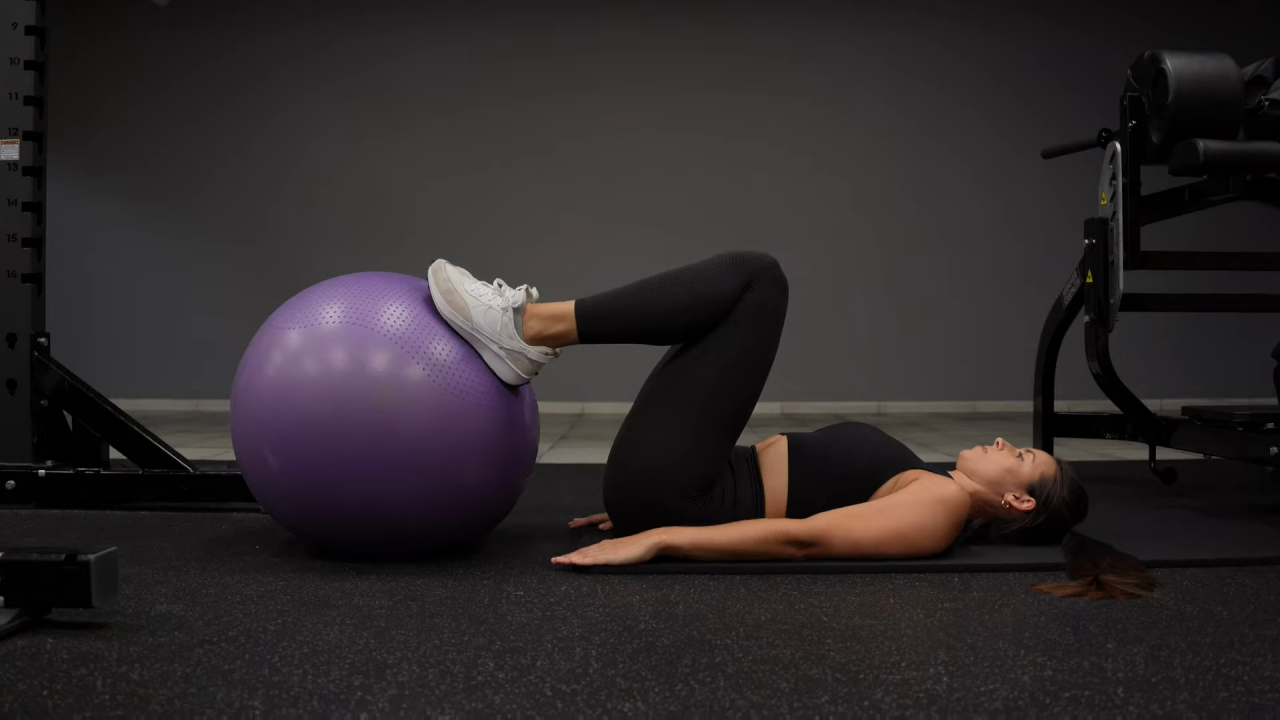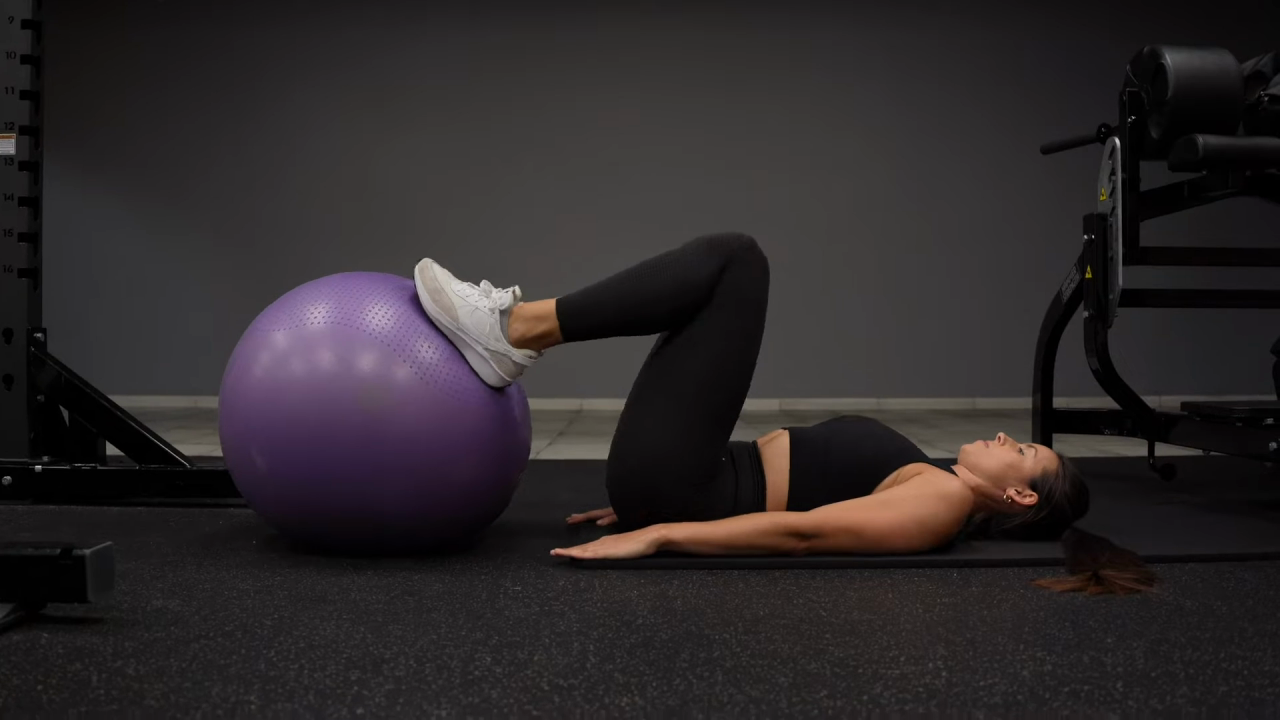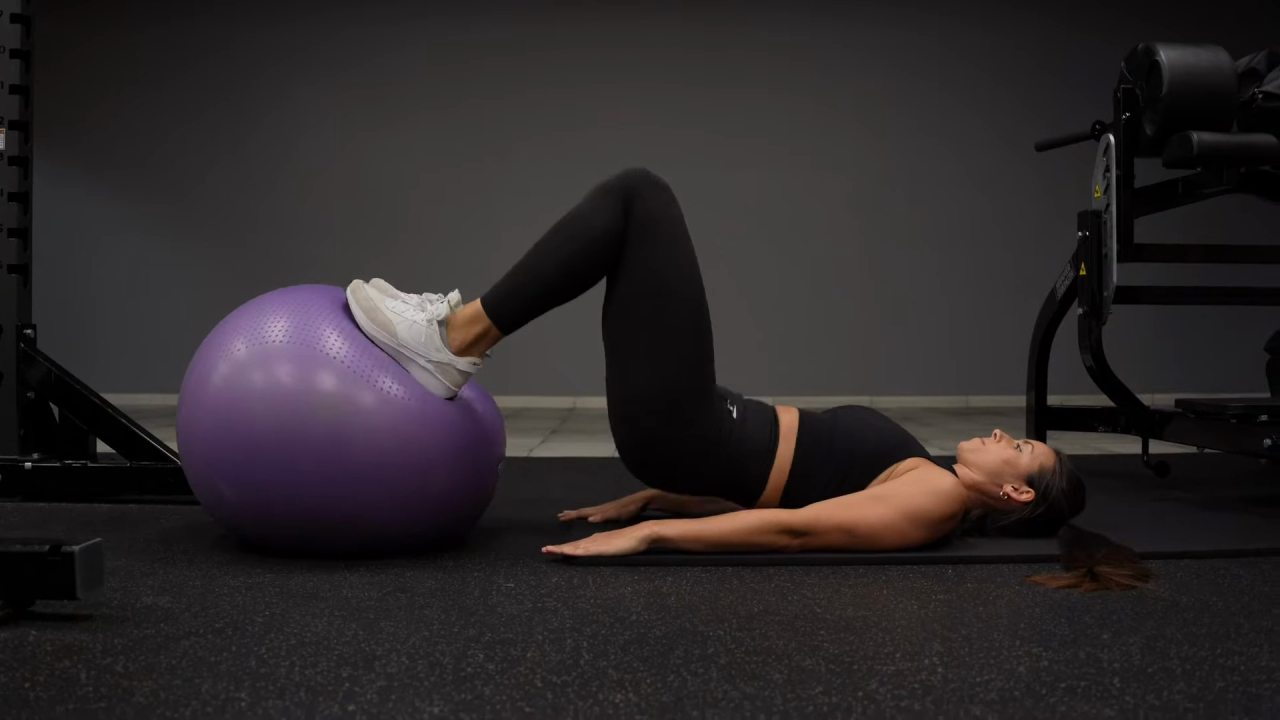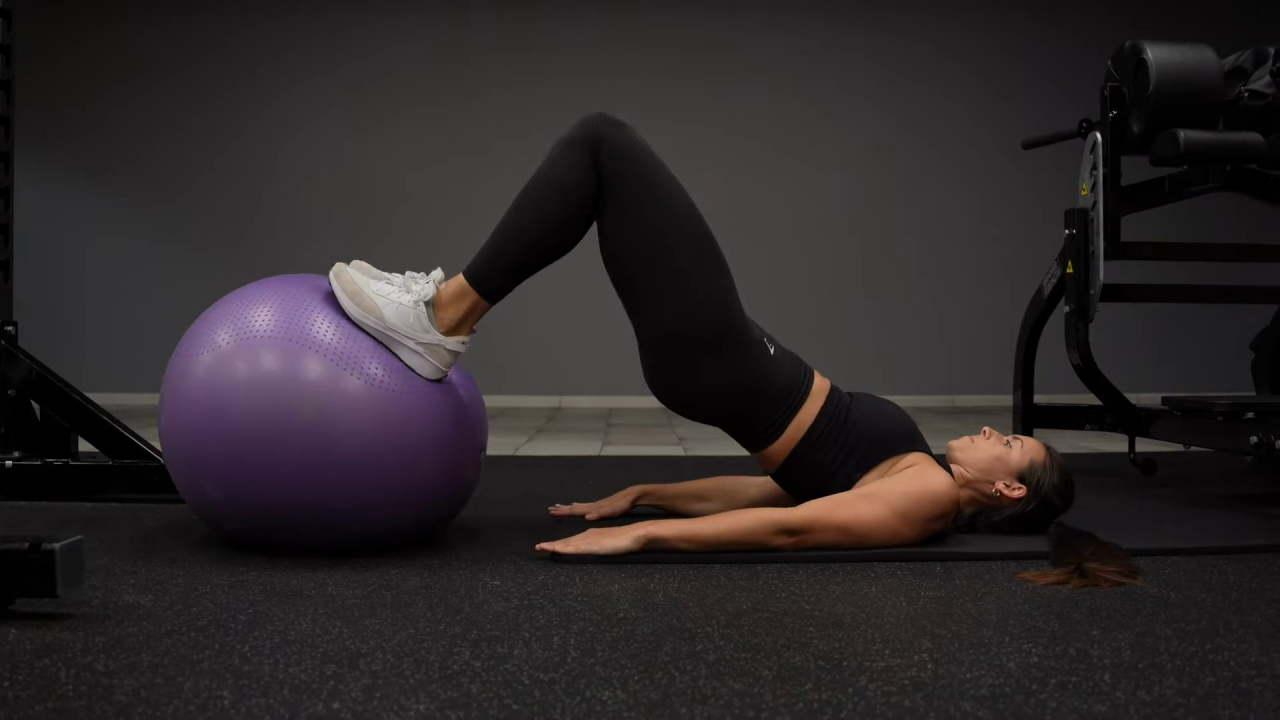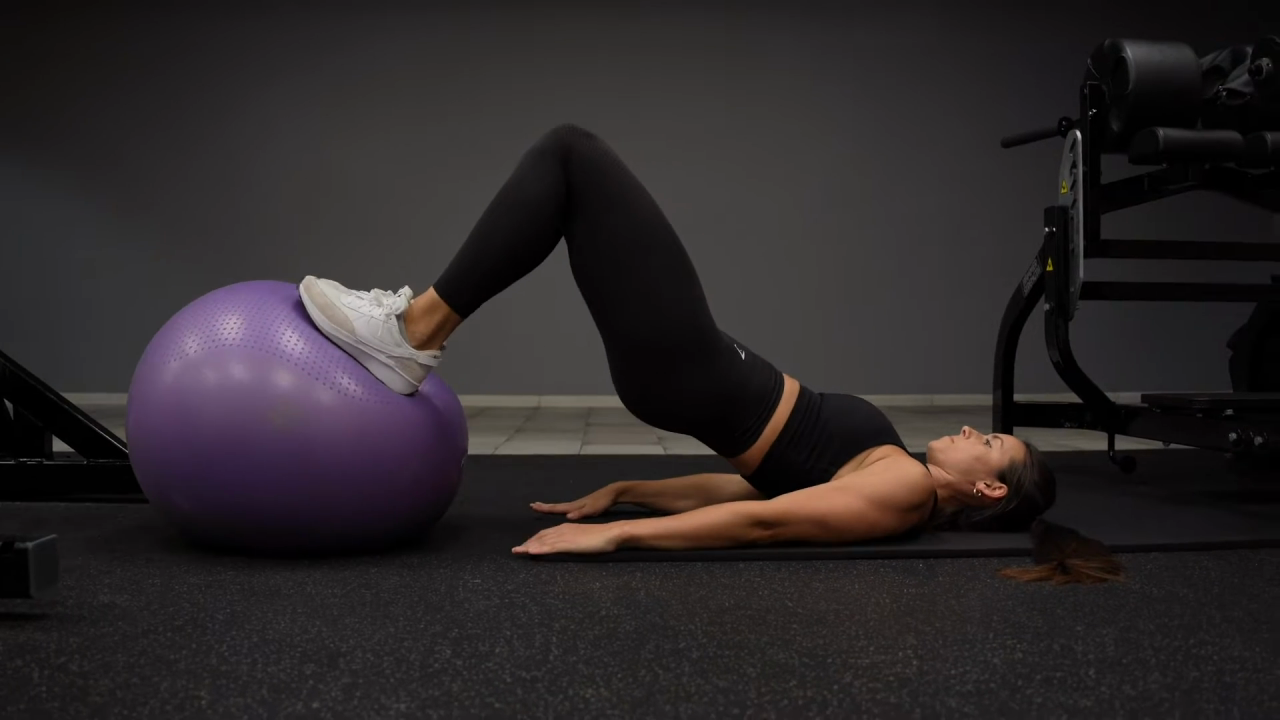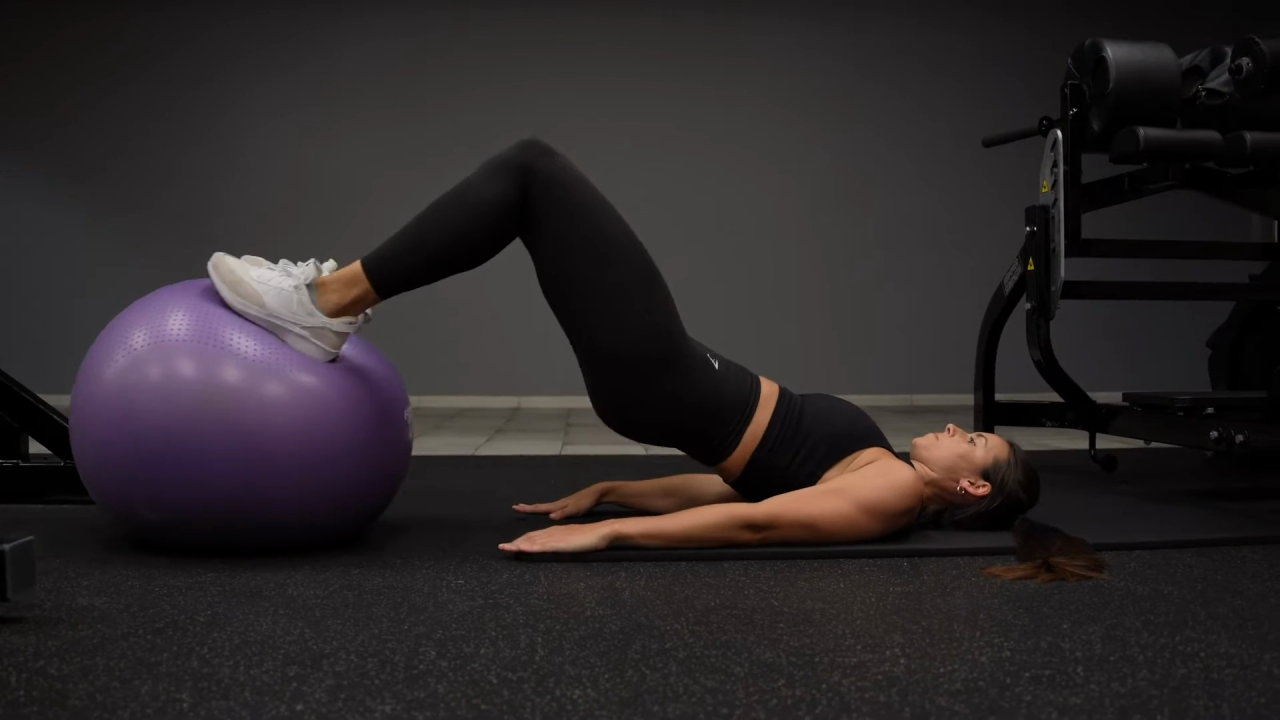
dt=0.4s
person 1, frame 1
left shoulder: (942, 510)
right shoulder: (925, 489)
left elbow: (805, 539)
left wrist: (660, 538)
right wrist: (646, 508)
left hip: (668, 493)
right hip: (671, 486)
left knee: (759, 279)
left ankle: (529, 328)
right ankle: (528, 333)
person 1, frame 2
left shoulder: (943, 504)
right shoulder: (926, 484)
left elbow: (806, 533)
left wrist: (660, 534)
right wrist: (651, 507)
left hip: (673, 486)
right hip: (683, 480)
left knee: (738, 259)
right knee: (731, 266)
left ankle: (513, 334)
right ankle: (513, 333)
person 1, frame 3
left shoulder: (937, 502)
right shoulder: (927, 483)
left elbow: (796, 529)
left wrist: (649, 534)
right wrist: (645, 498)
left hip: (685, 434)
right hip: (697, 440)
left knee: (638, 194)
right knee: (635, 207)
left ankle: (455, 341)
right ankle: (456, 336)
person 1, frame 4
left shoulder: (930, 498)
right shoulder: (923, 482)
left elbow: (789, 527)
left wrist: (644, 534)
left hip: (708, 359)
right hip: (717, 362)
left knee: (599, 140)
right knee: (603, 160)
left ankle: (443, 319)
right ankle: (446, 309)
person 1, frame 5
left shoulder: (907, 491)
right shoulder: (898, 479)
left elbow: (765, 521)
left wrist: (619, 535)
left hip: (680, 370)
right hip: (688, 372)
left knee: (569, 150)
right knee: (573, 173)
left ankle: (415, 332)
right ankle: (415, 326)
person 1, frame 6
left shoulder: (893, 495)
right shoulder: (885, 474)
left elbow: (756, 521)
left wrist: (611, 532)
right wrist: (603, 490)
left hip: (656, 380)
right hip: (668, 383)
left knee: (533, 164)
right knee: (533, 193)
left ankle: (324, 304)
right ankle: (331, 297)
